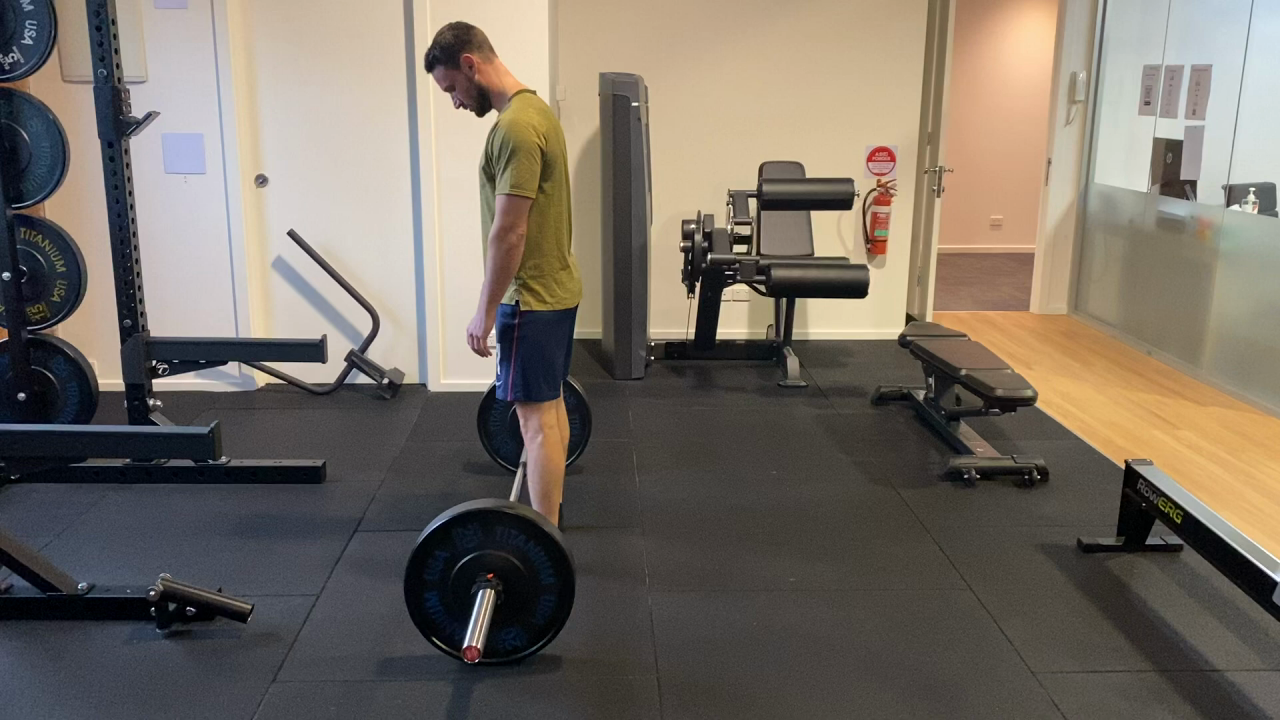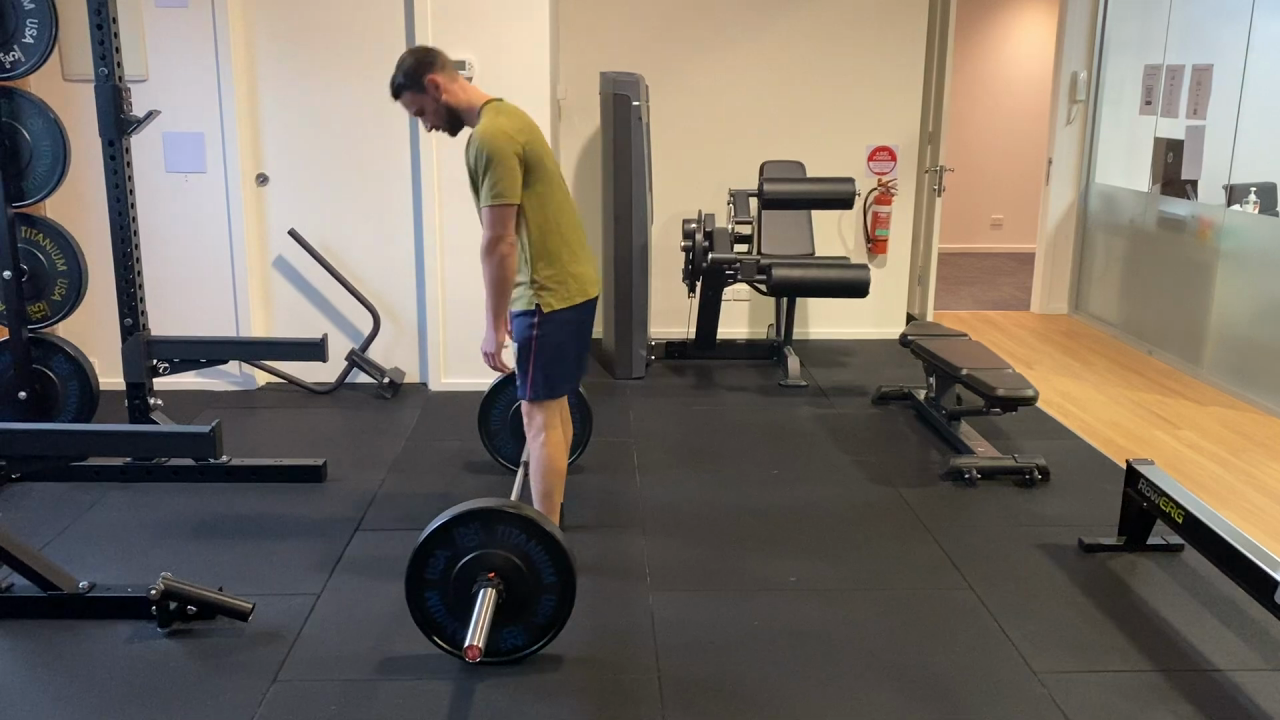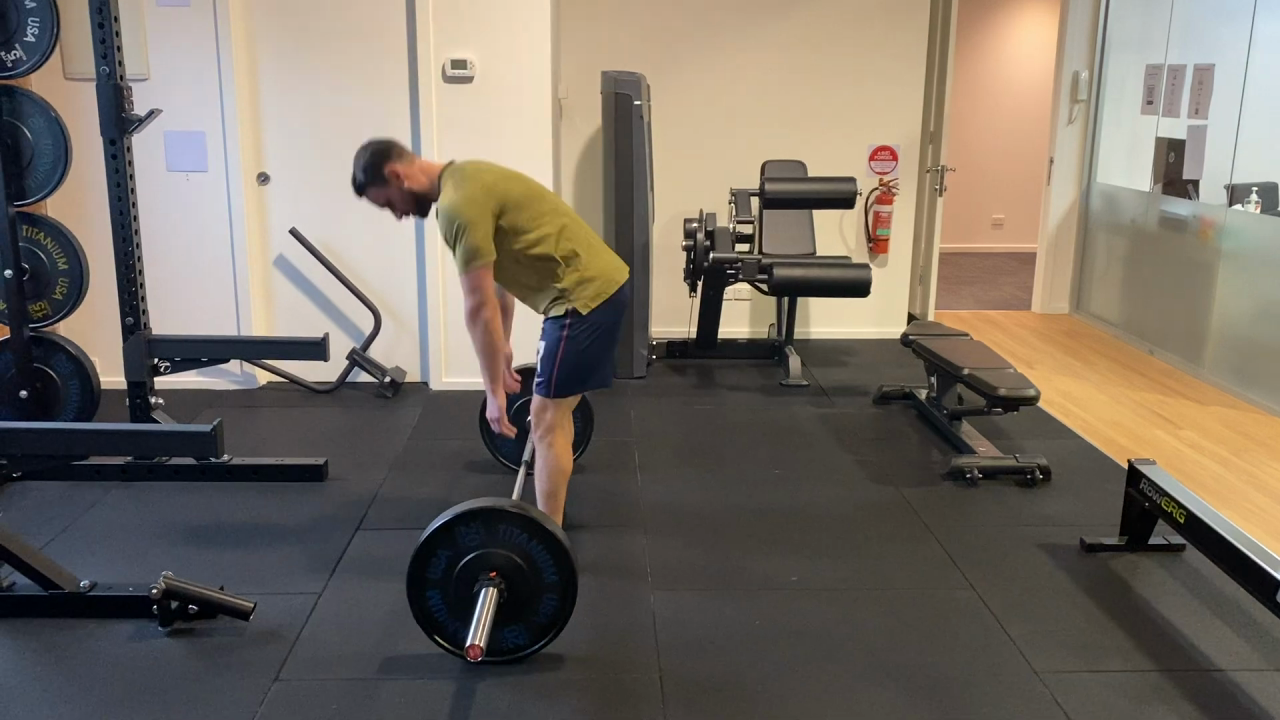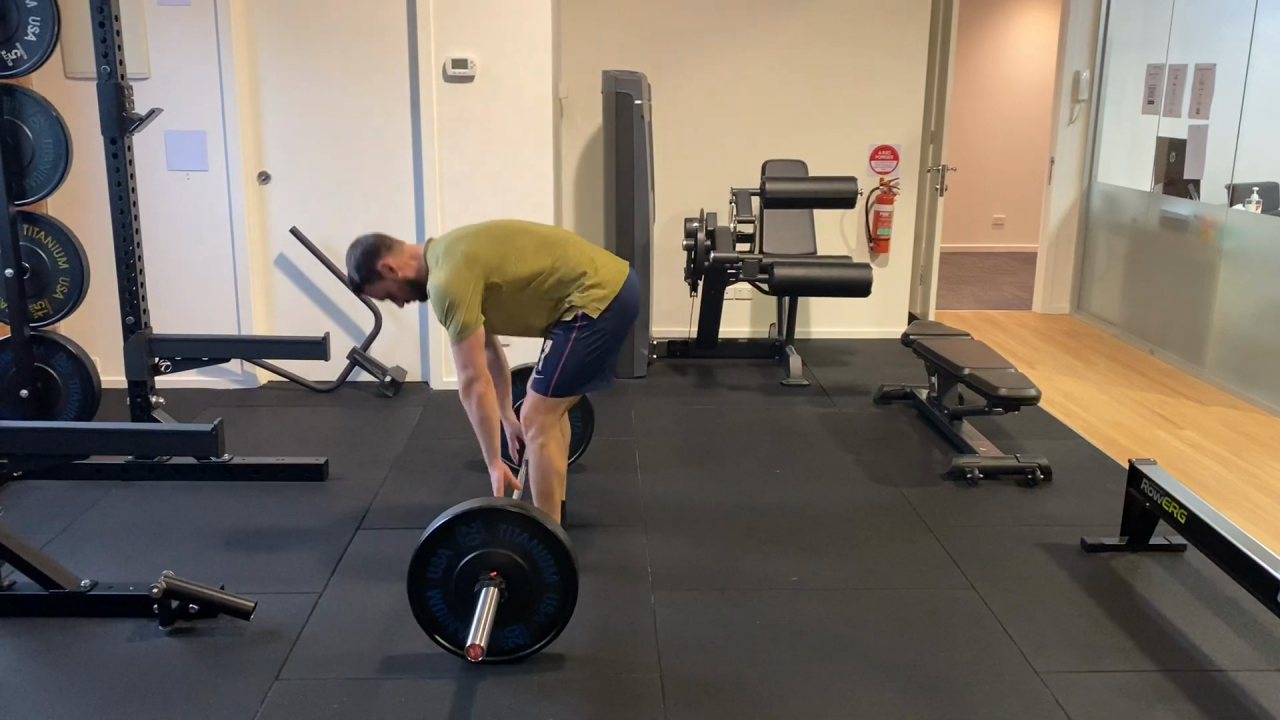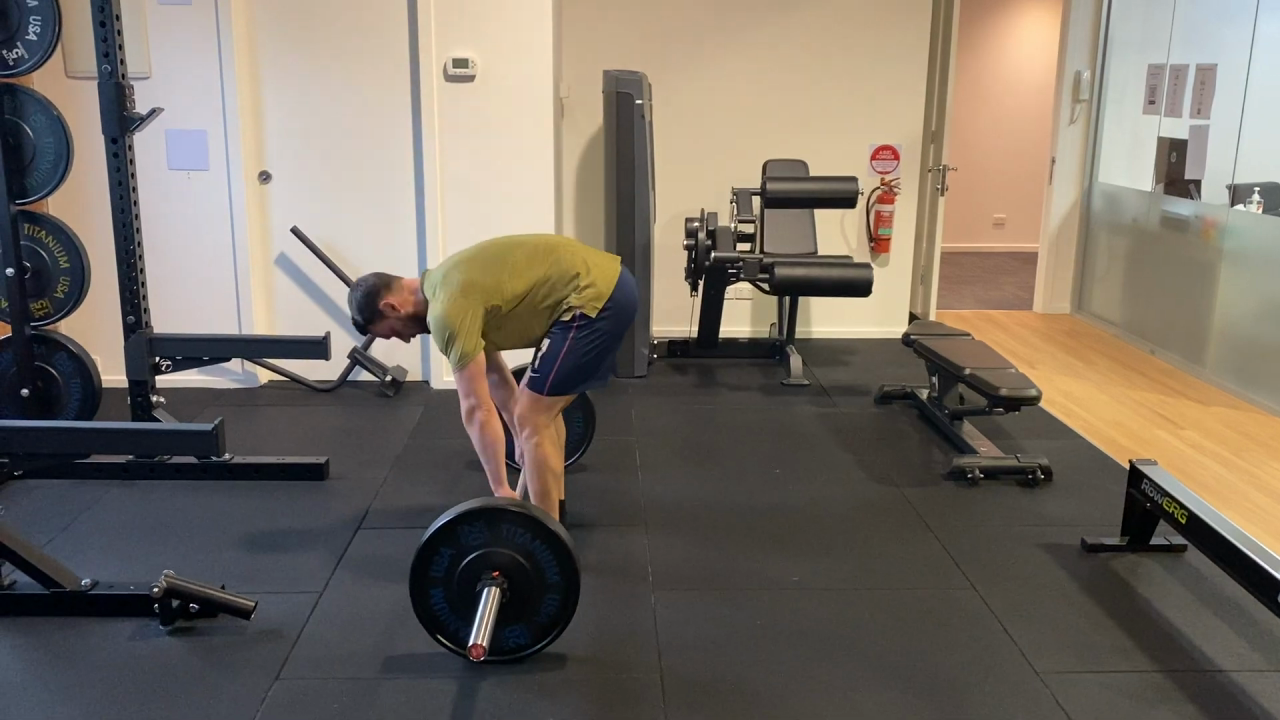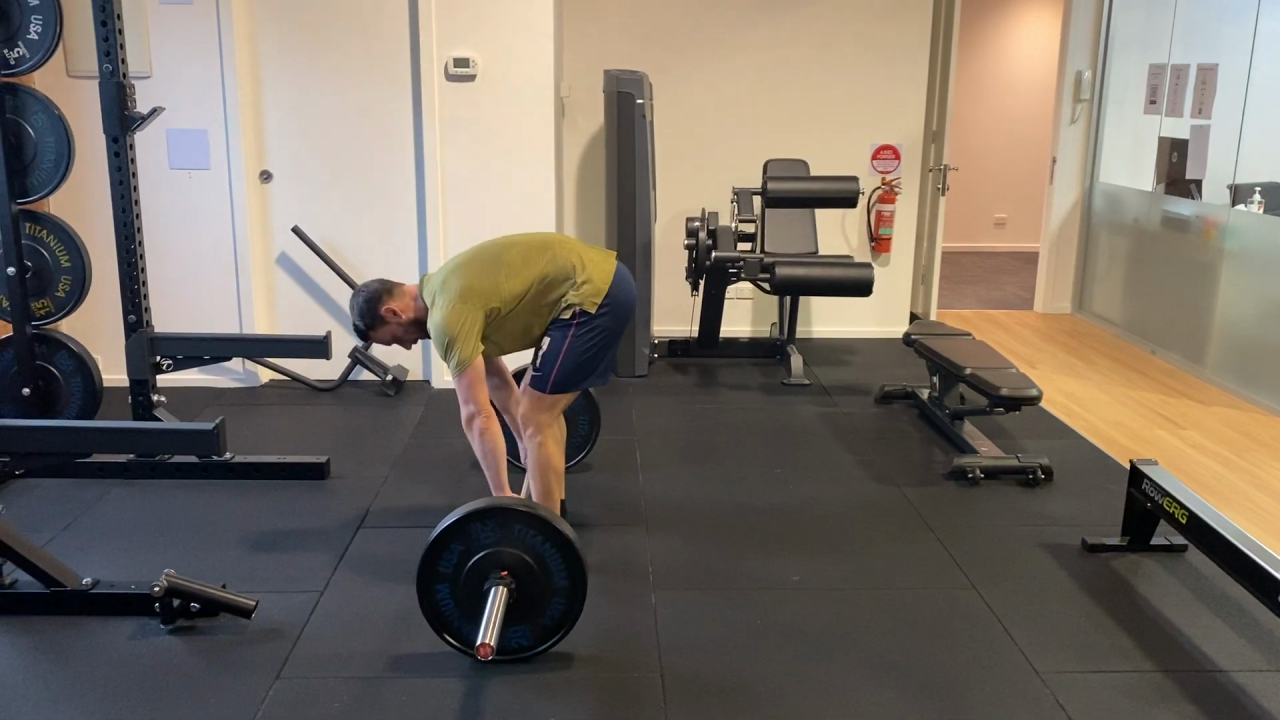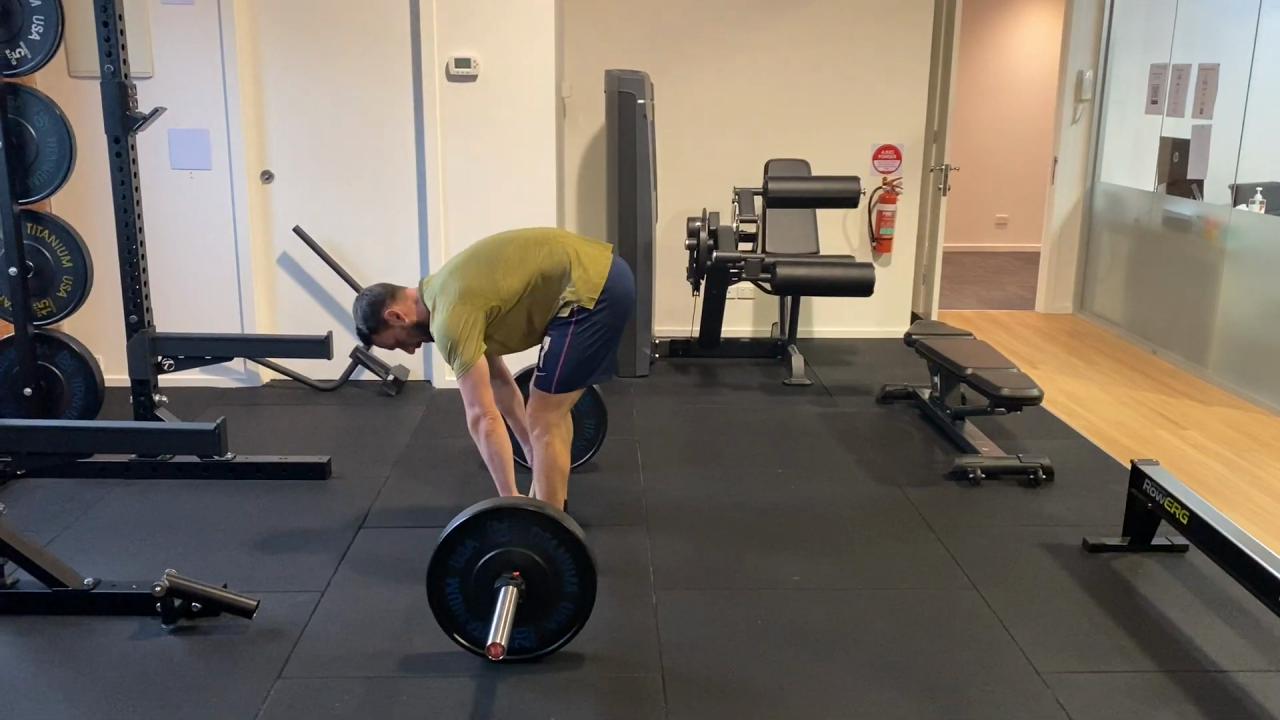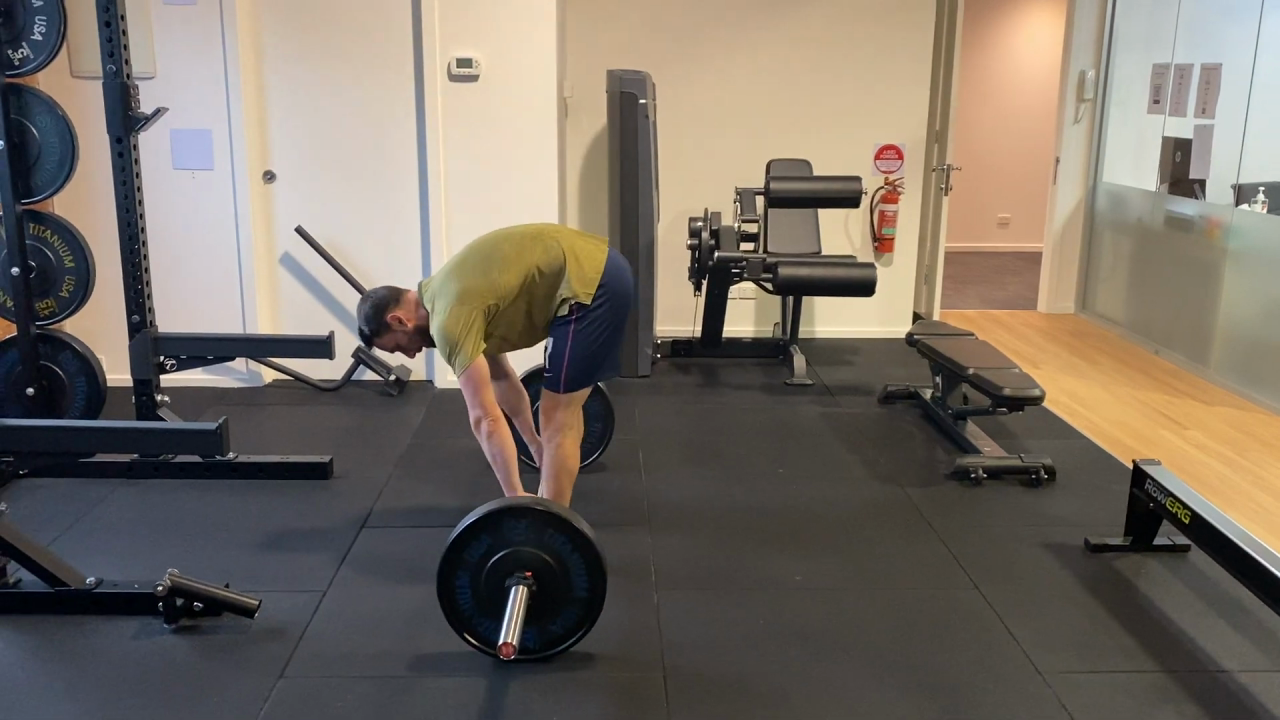
dt=0.2s
person 1, frame 1
left shoulder: (515, 126)
right shoulder: (531, 112)
left elbow: (509, 232)
left wrist: (485, 314)
left hip: (531, 297)
right hip: (552, 289)
left knee: (535, 415)
right knee: (549, 405)
right ankle: (549, 521)
person 1, frame 2
left shoulder: (490, 137)
right shoulder: (503, 120)
left elbow: (499, 242)
left wrist: (494, 327)
right wrist: (510, 308)
left hip: (555, 292)
right hip: (563, 285)
left knee: (539, 414)
right knee: (551, 405)
right ankle: (549, 520)
person 1, frame 3
left shoulder: (458, 205)
right shoulder: (463, 184)
left elbow: (480, 307)
right elbow: (495, 287)
left wrist: (494, 390)
right wrist: (503, 352)
left hip: (587, 296)
right hip: (601, 285)
left knee: (545, 421)
right knee: (554, 415)
right ankle: (554, 519)
person 1, frame 4
left shoulder: (448, 283)
right shoulder: (446, 260)
left elbow: (473, 382)
right elbow: (487, 349)
left wrist: (494, 465)
right wrist: (508, 417)
left hip: (600, 296)
right hip: (612, 282)
left knee: (538, 420)
right knee: (547, 408)
right ankle: (554, 519)
person 1, frame 5
left shoulder: (447, 313)
right shoulder: (444, 288)
left elbow: (477, 409)
right elbow: (494, 373)
left wrist: (500, 489)
right wrist: (522, 438)
left hip: (596, 296)
right hip: (607, 282)
left knee: (533, 417)
right knee: (540, 407)
right ankle: (554, 514)
person 1, frame 6
left shoulder: (448, 318)
right shoulder: (444, 294)
left elbow: (477, 415)
right elbow: (495, 377)
left wrist: (502, 496)
right wrist: (525, 440)
left hip: (594, 293)
right hip: (605, 278)
left knee: (536, 417)
right knee: (542, 406)
right ankle: (552, 514)
person 1, frame 7
left shoulder: (450, 320)
right shoulder: (445, 297)
left elbow: (482, 416)
right elbow: (497, 380)
left wrist: (510, 498)
right wrist: (529, 444)
left hip: (591, 287)
right hip: (603, 273)
left knee: (544, 417)
right knee: (552, 408)
person 1, frame 8
left shoulder: (449, 320)
right shoulder: (448, 300)
left elbow: (485, 417)
right elbow: (501, 379)
left wrist: (516, 496)
right wrist: (535, 443)
left hip: (589, 281)
right hip: (600, 267)
left knee: (558, 417)
right knee: (562, 407)
